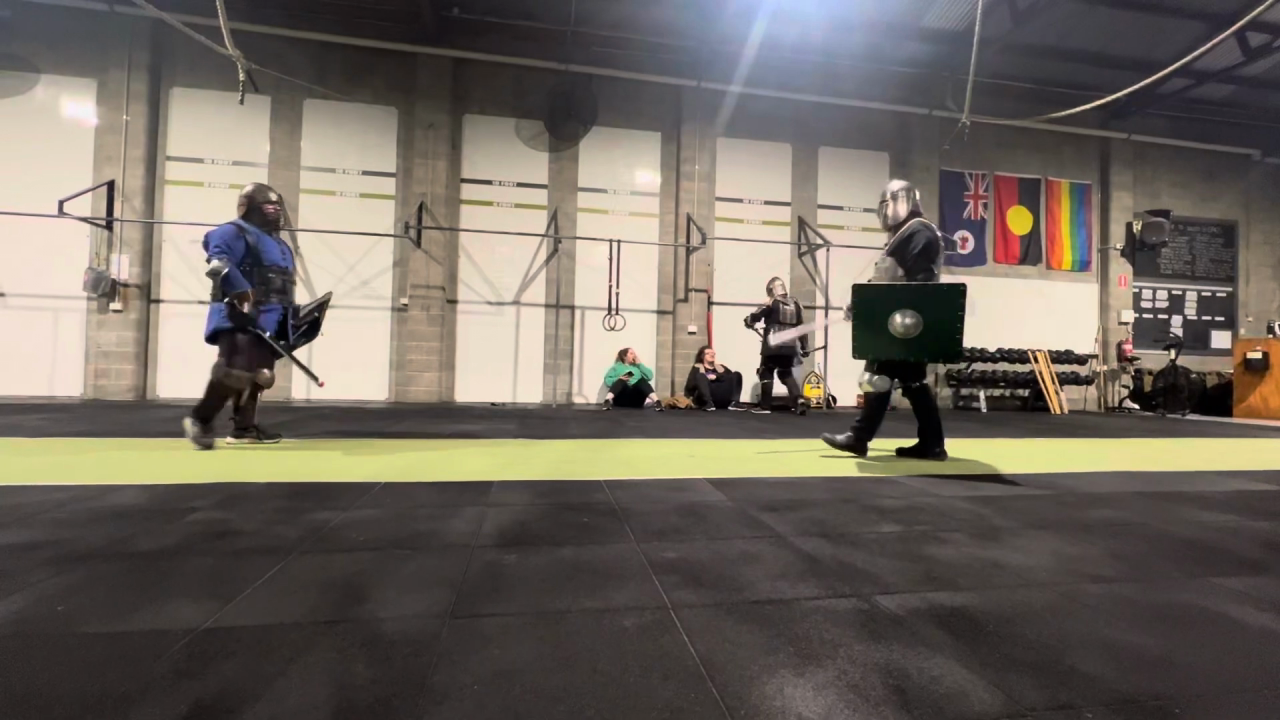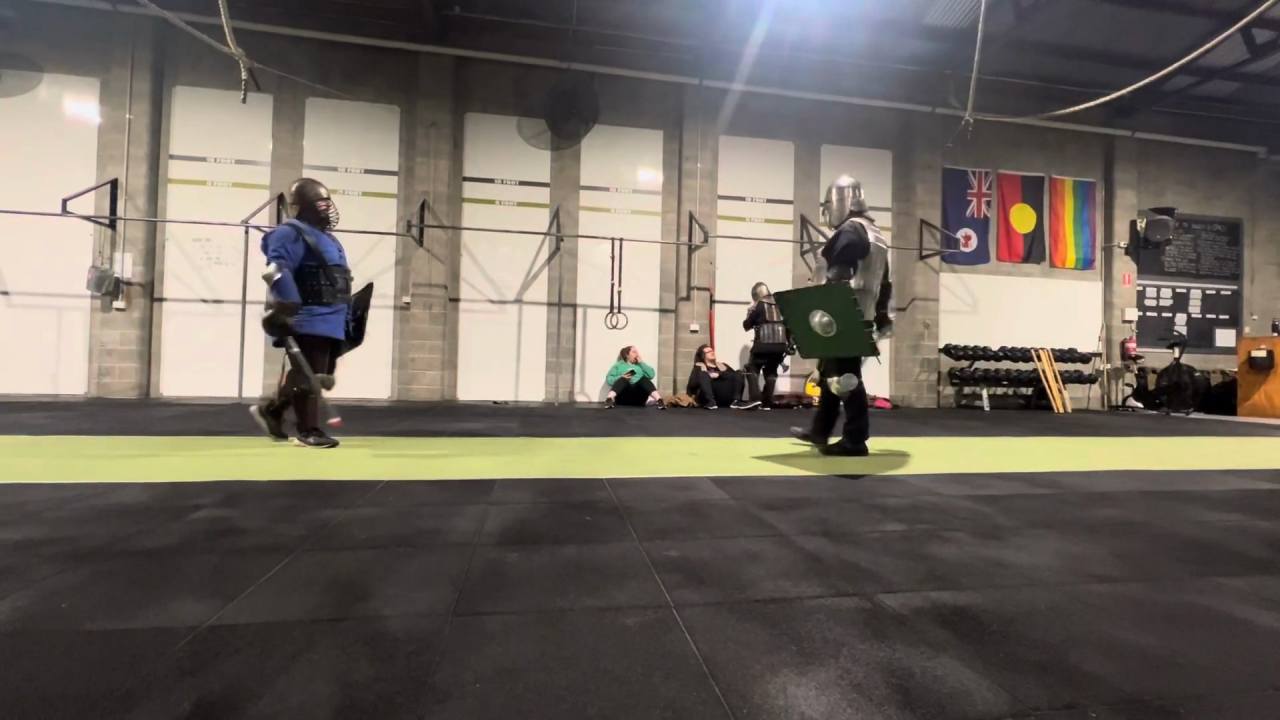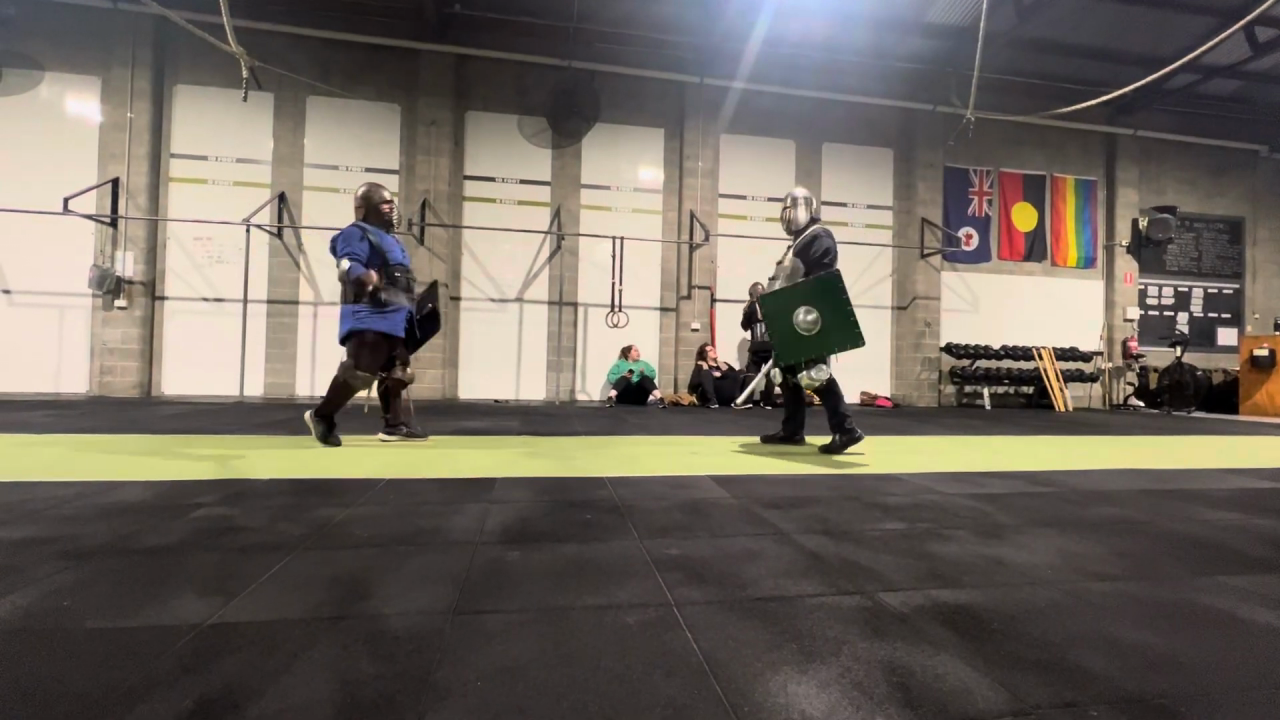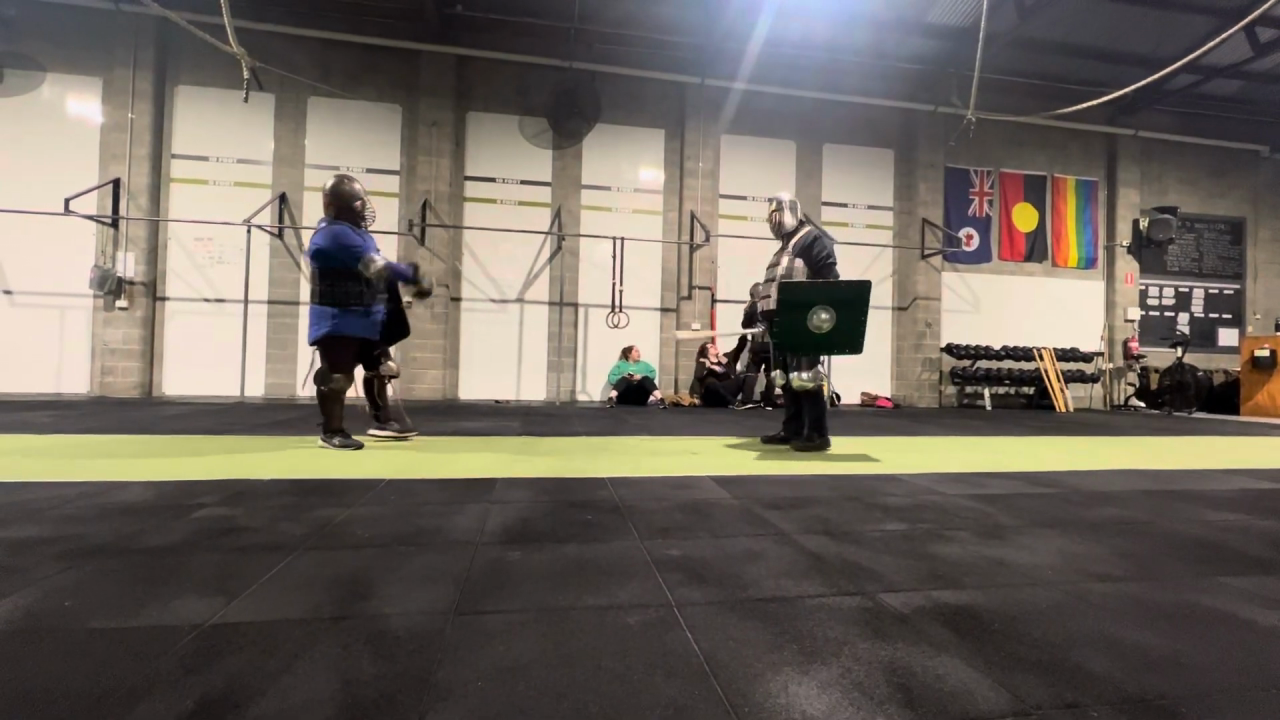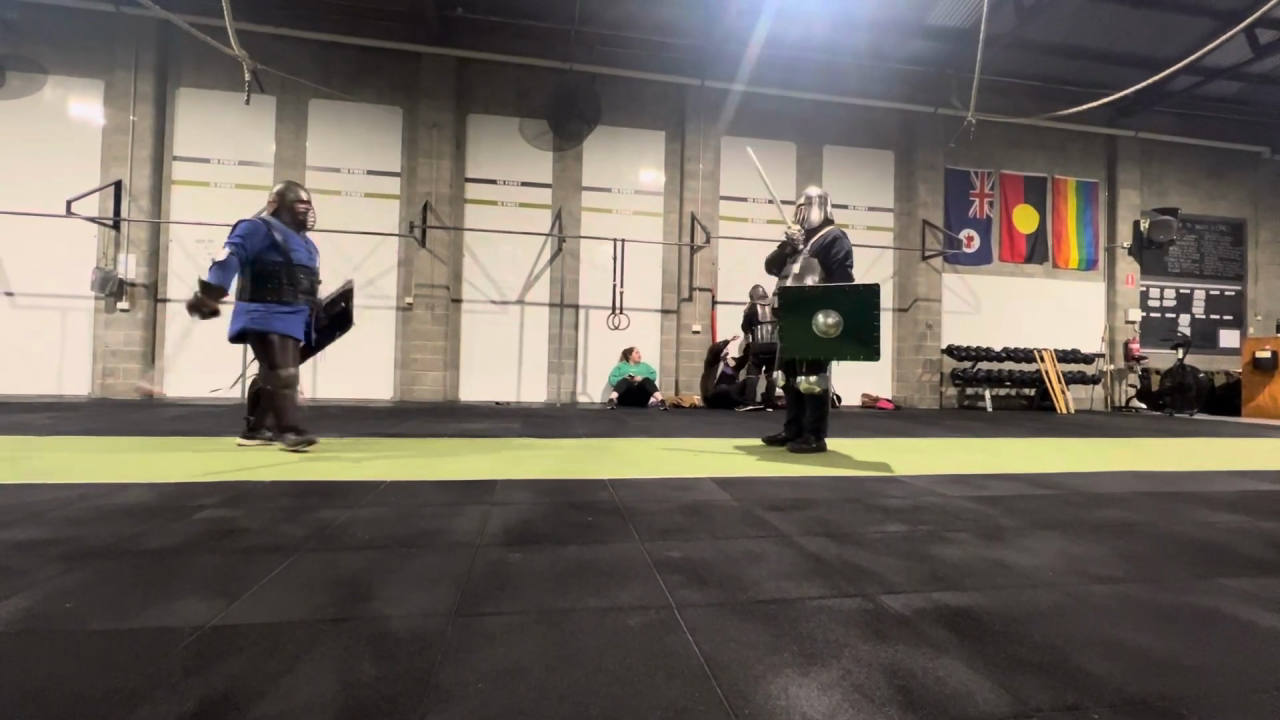
dt=0.7s
person 1, frame 1
left shoulder: (919, 232)
right shoulder: (907, 234)
left elbow: (923, 279)
right elbow: (890, 278)
left knee: (880, 376)
right knee: (914, 381)
left ankle: (859, 437)
right ankle: (931, 443)
person 1, frame 2
left shoulder: (851, 231)
right shoulder: (873, 234)
left elbow: (839, 277)
right elbow: (883, 281)
right wrist: (881, 316)
left knee: (844, 375)
right knee: (829, 373)
left ankle: (856, 440)
right ankle: (820, 430)
person 1, frame 3
left shoulder: (819, 237)
right shoulder: (798, 243)
left knee: (813, 373)
right knee: (788, 376)
left ankle: (845, 430)
right ankle: (792, 430)
person 1, frame 4
left shoulder: (813, 238)
right shoulder: (782, 248)
left elbow: (829, 276)
right wrist: (766, 319)
left knee: (805, 375)
right knee: (787, 378)
left ankle: (817, 434)
right ankle: (793, 430)
person 1, frame 5
left shoulder: (834, 238)
right shoulder: (799, 242)
left elbow: (842, 279)
right elbow: (772, 267)
right wrist: (787, 245)
left knee: (812, 377)
right knee: (789, 376)
left ankle: (815, 436)
right ankle: (793, 430)
person 2, frame 1
left shoulder: (278, 243)
right shoulder: (233, 233)
left elbow: (283, 283)
right elbow: (220, 266)
right wrist: (241, 298)
left hip: (270, 321)
right hip: (240, 317)
left knee: (259, 373)
right knee: (236, 368)
left ankle: (245, 428)
right ankle: (200, 419)
person 2, frame 2
left shoulder: (324, 237)
right shoulder: (291, 234)
right elbow: (278, 272)
left wrist: (345, 314)
right wrist: (284, 309)
left hip: (328, 319)
right hip: (308, 318)
left knee: (313, 373)
right knee: (311, 374)
left ankle: (270, 410)
right ankle: (308, 430)
person 2, frame 3
left shoulder: (388, 238)
right shoulder: (356, 234)
right elbow: (347, 266)
left wrist: (410, 312)
right wrist: (368, 281)
left hip: (393, 318)
right hip: (368, 317)
left knee: (397, 372)
right knee: (360, 370)
left ankle: (395, 426)
right ankle: (322, 417)
person 2, frame 4
left shoulder: (350, 231)
right shoulder: (335, 234)
left elbow: (373, 269)
right elbow: (375, 266)
right wrist: (414, 277)
left hip: (363, 318)
right hip: (339, 319)
left knee: (379, 367)
right knee: (336, 375)
right ankle: (332, 432)
person 2, frame 5
left shoulder: (302, 241)
right shoulder: (259, 229)
left elbow: (304, 284)
right elbow: (229, 258)
right wrist: (210, 293)
left hip: (290, 319)
right hip: (266, 316)
left knee: (272, 375)
right knee: (282, 372)
left ankle: (255, 428)
right ankle: (288, 429)
